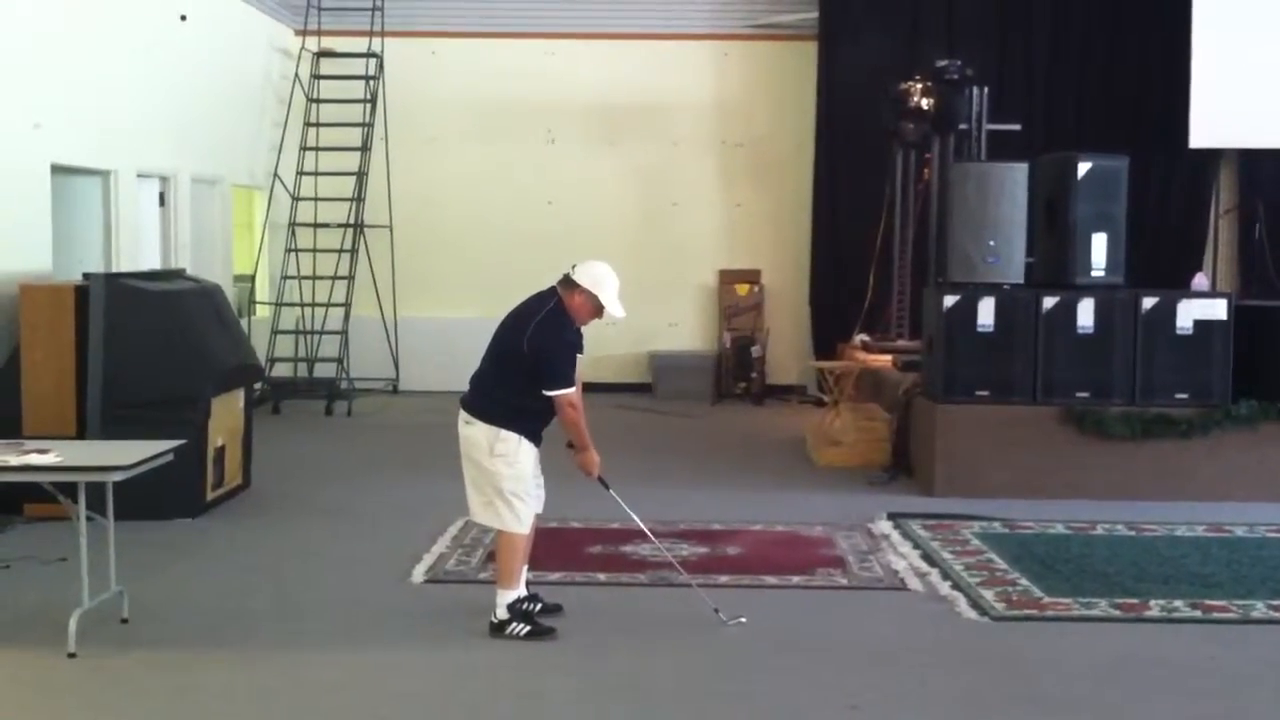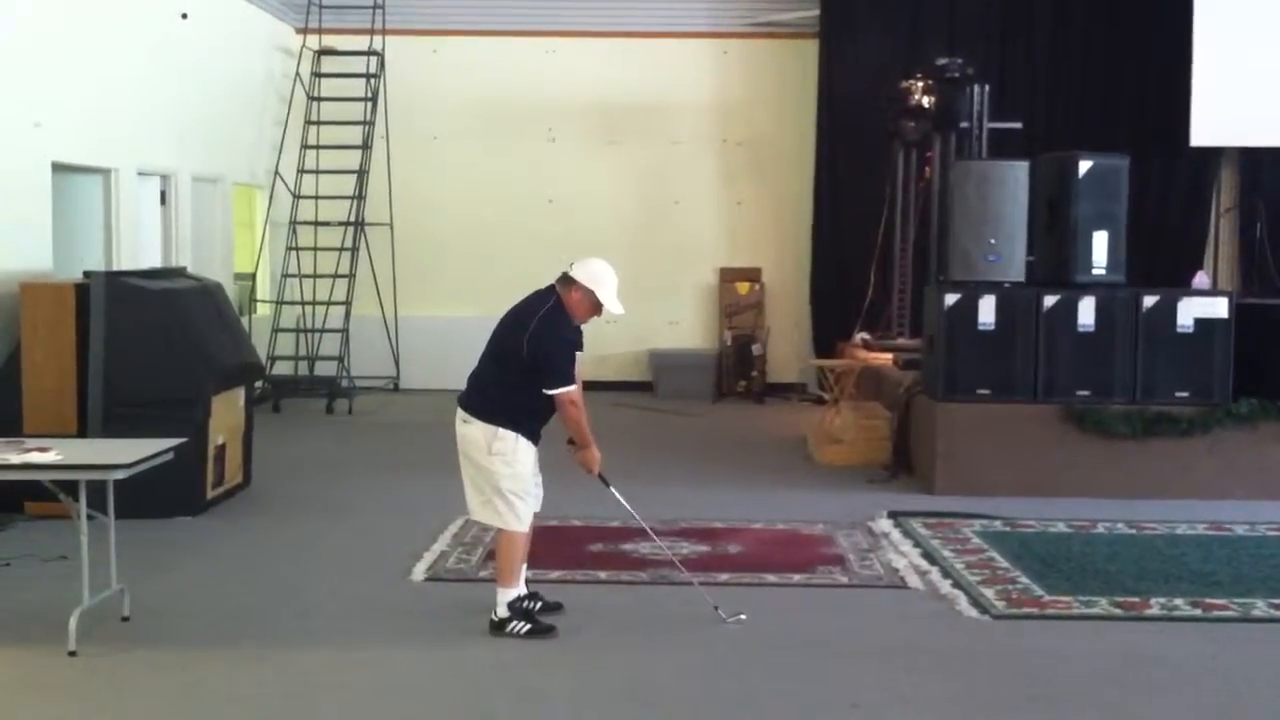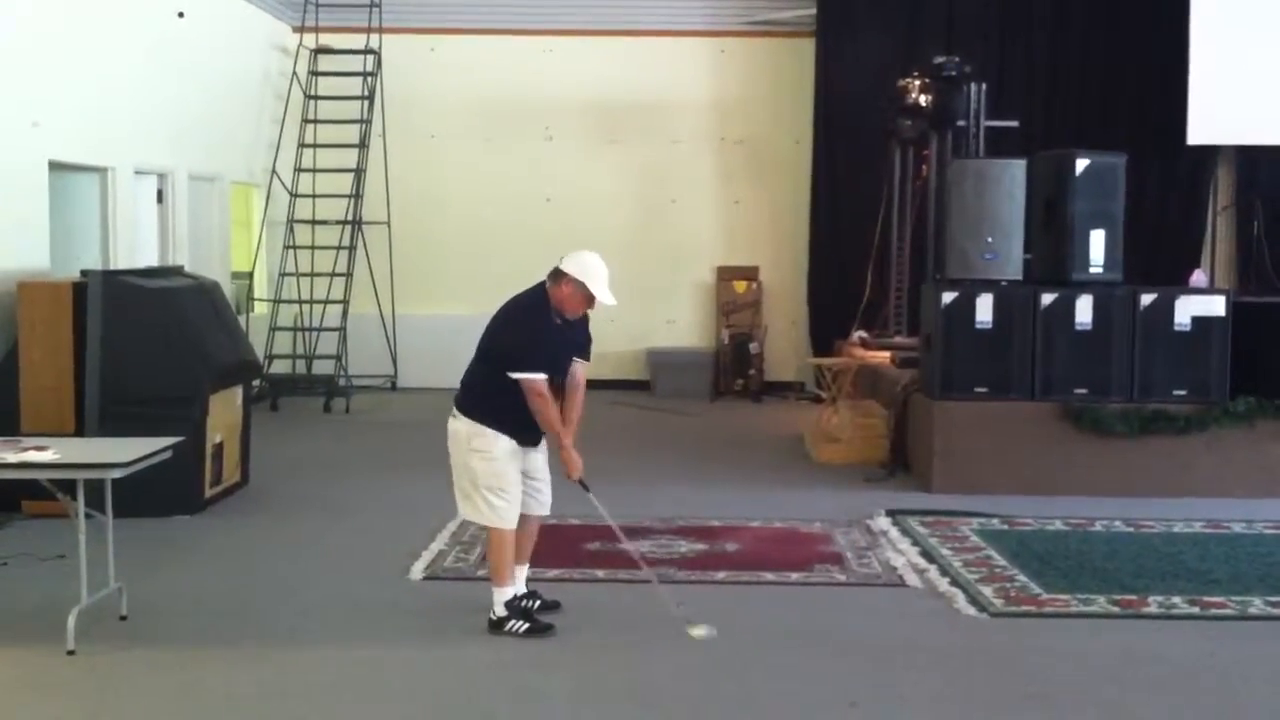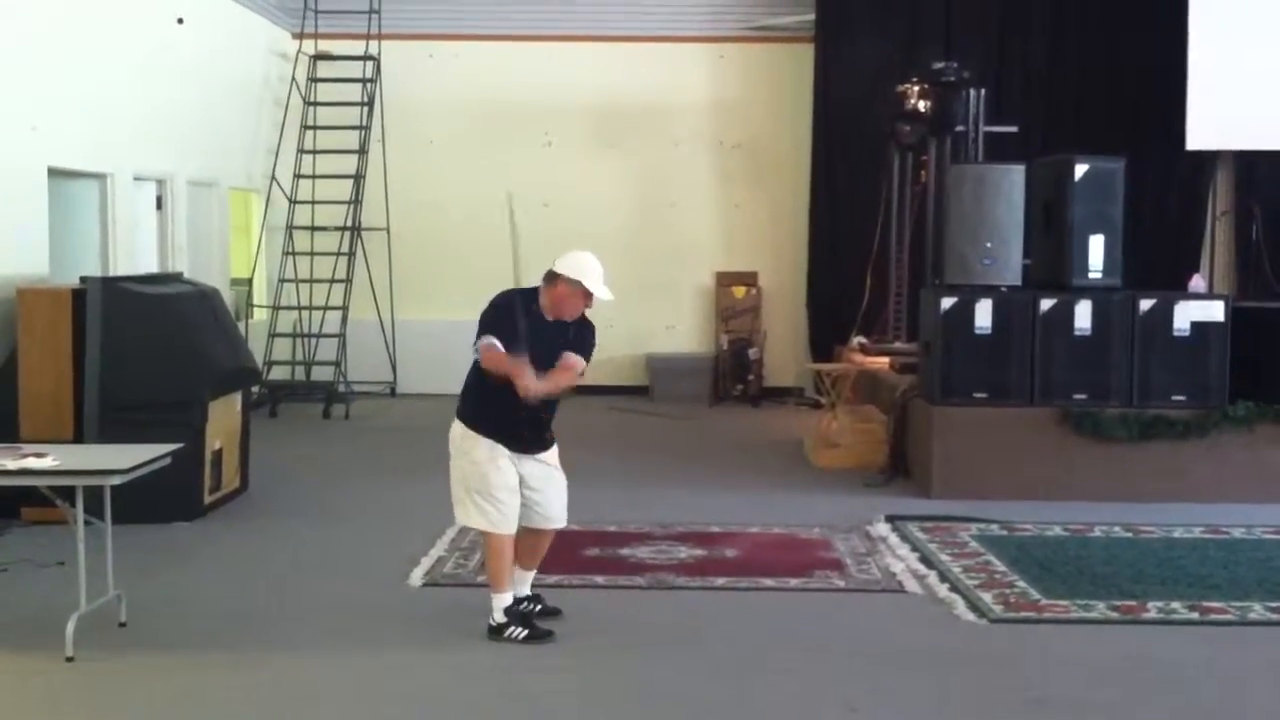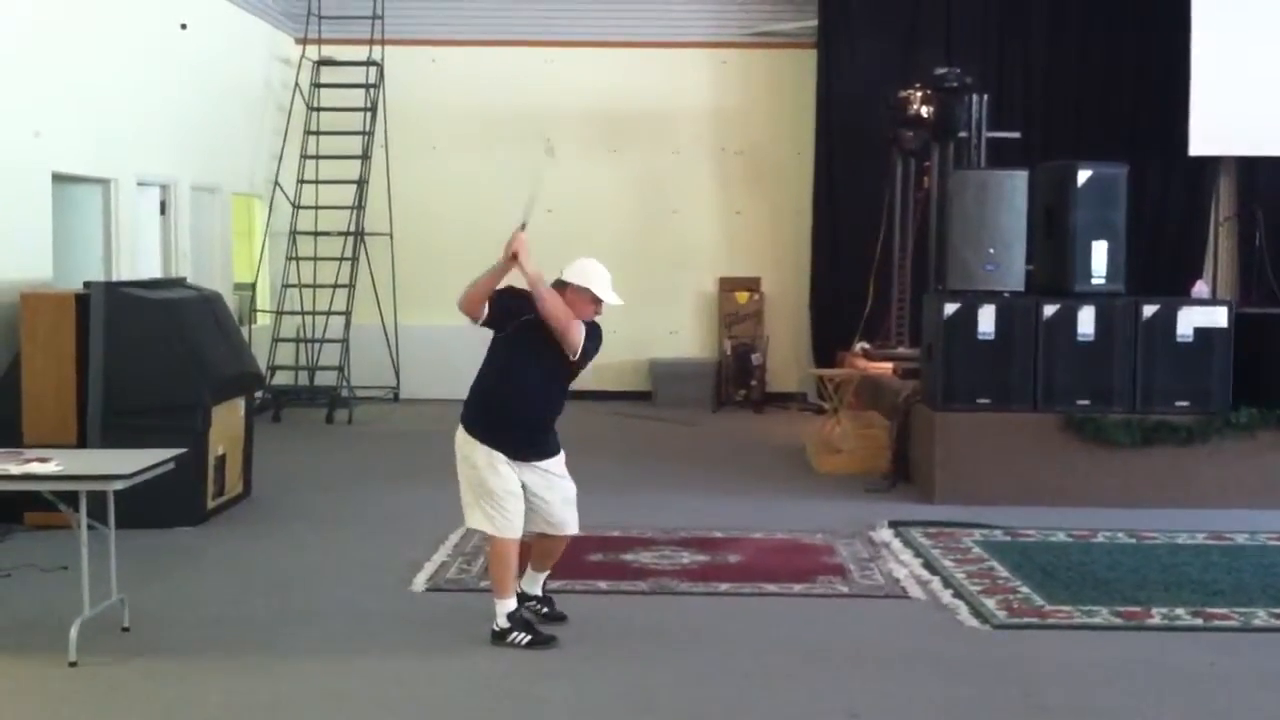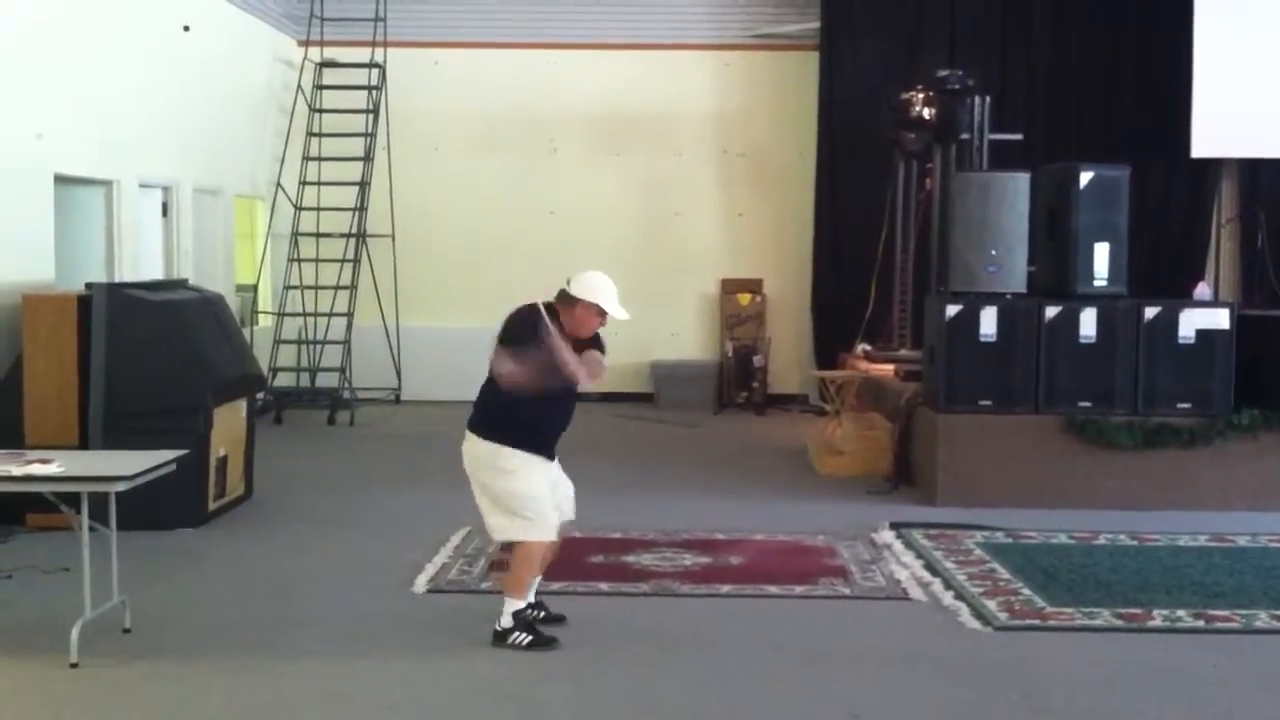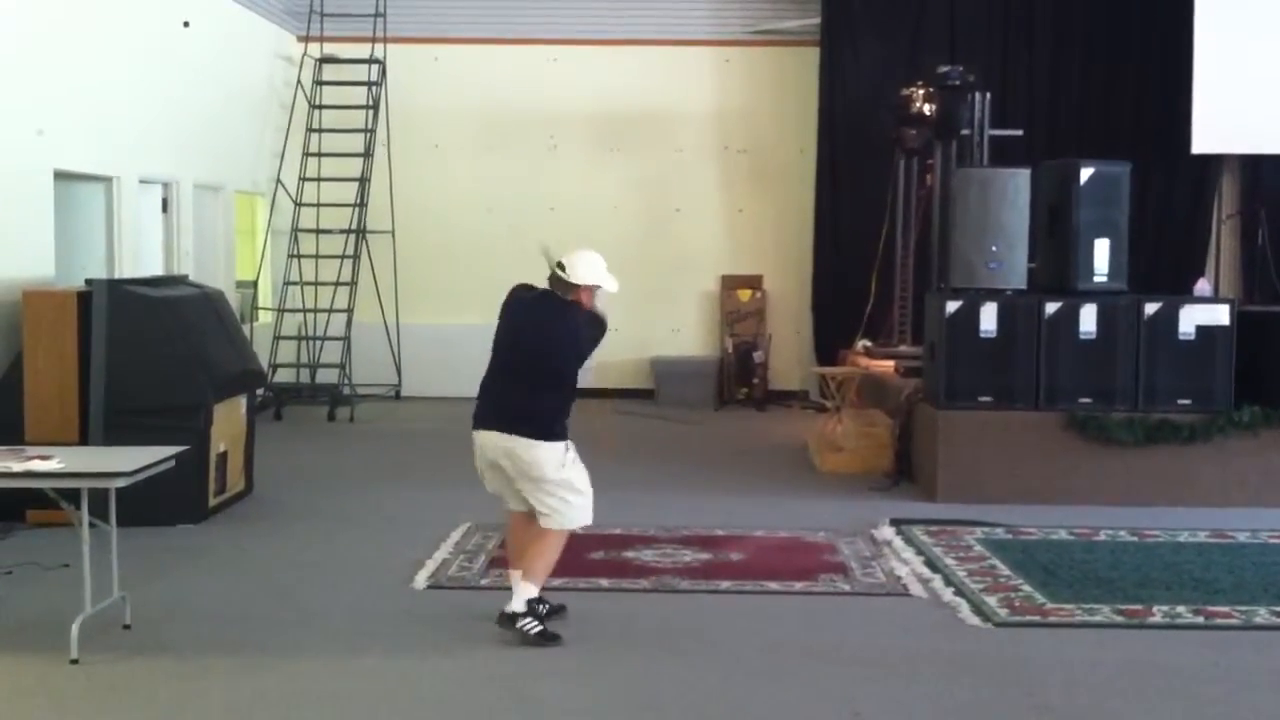
dt=0.3s
person 1, frame 1
left shoulder: (556, 313)
right shoulder: (550, 329)
left elbow: (571, 385)
right elbow: (565, 402)
left wrist: (580, 441)
right wrist: (586, 449)
left hip: (512, 425)
right hip: (497, 429)
left knee: (528, 511)
right knee: (514, 518)
left ankle: (518, 594)
right ankle: (506, 613)
person 1, frame 2
left shoulder: (558, 314)
right shoulder: (548, 328)
left elbow: (572, 379)
right elbow: (566, 400)
left wrist: (580, 439)
right wrist: (587, 446)
left hip: (515, 426)
right hip: (493, 428)
left knee: (525, 510)
right knee: (513, 517)
left ankle: (518, 592)
right ankle: (506, 611)
person 1, frame 3
left shoulder: (573, 321)
right shoulder: (524, 317)
left elbow: (575, 382)
right elbow: (537, 392)
left wrist: (567, 437)
right wrist: (565, 448)
left hip: (525, 431)
right hip: (486, 428)
left knee: (531, 509)
right knee: (503, 516)
left ankle: (517, 591)
right ankle: (503, 610)
person 1, frame 4
left shoulder: (581, 330)
right shoulder: (507, 306)
left elbow: (571, 371)
right elbow: (487, 356)
left wrist: (537, 385)
right wrist: (516, 371)
left hip: (537, 442)
right hip: (484, 435)
left knee: (547, 520)
right knee: (501, 524)
left ankle: (520, 594)
right ankle: (501, 615)
person 1, frame 5
left shoulder: (587, 334)
right shoulder: (515, 303)
left elbow: (563, 326)
right elbow: (468, 306)
left wrist: (531, 272)
right wrist: (505, 263)
left hip: (540, 449)
right hip: (485, 441)
left knee: (560, 526)
right knee: (506, 529)
left ankle: (531, 591)
right ankle: (506, 620)
person 1, frame 6
left shoulder: (587, 338)
right shoulder: (527, 323)
left elbow: (590, 374)
right elbow: (503, 373)
left wrist: (567, 360)
right wrist: (540, 362)
left hip: (533, 447)
right hip: (500, 447)
left knee: (554, 518)
right knee: (535, 531)
left ankle: (524, 601)
right ankle: (509, 623)
person 1, frame 7
left shoulder: (518, 299)
right shoulder: (586, 324)
left hip: (488, 430)
right hip: (538, 440)
left knee: (521, 507)
right knee: (562, 517)
left ankle: (524, 595)
right ankle: (520, 606)
